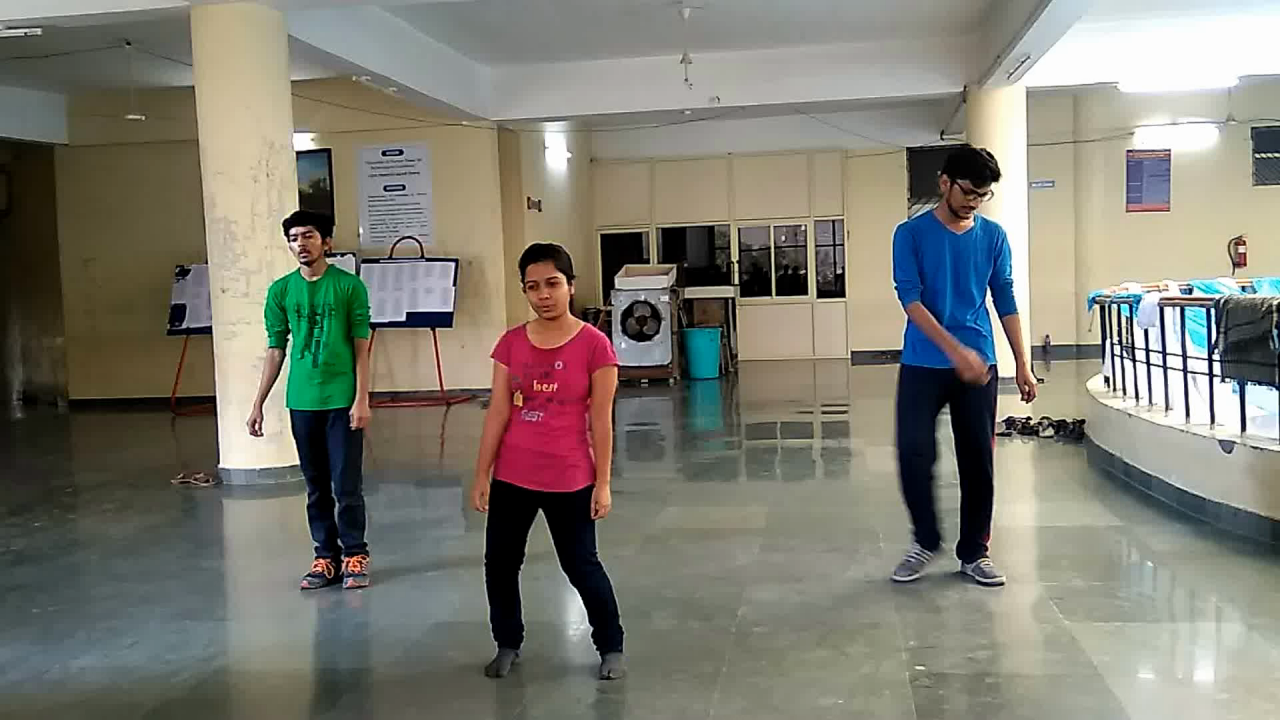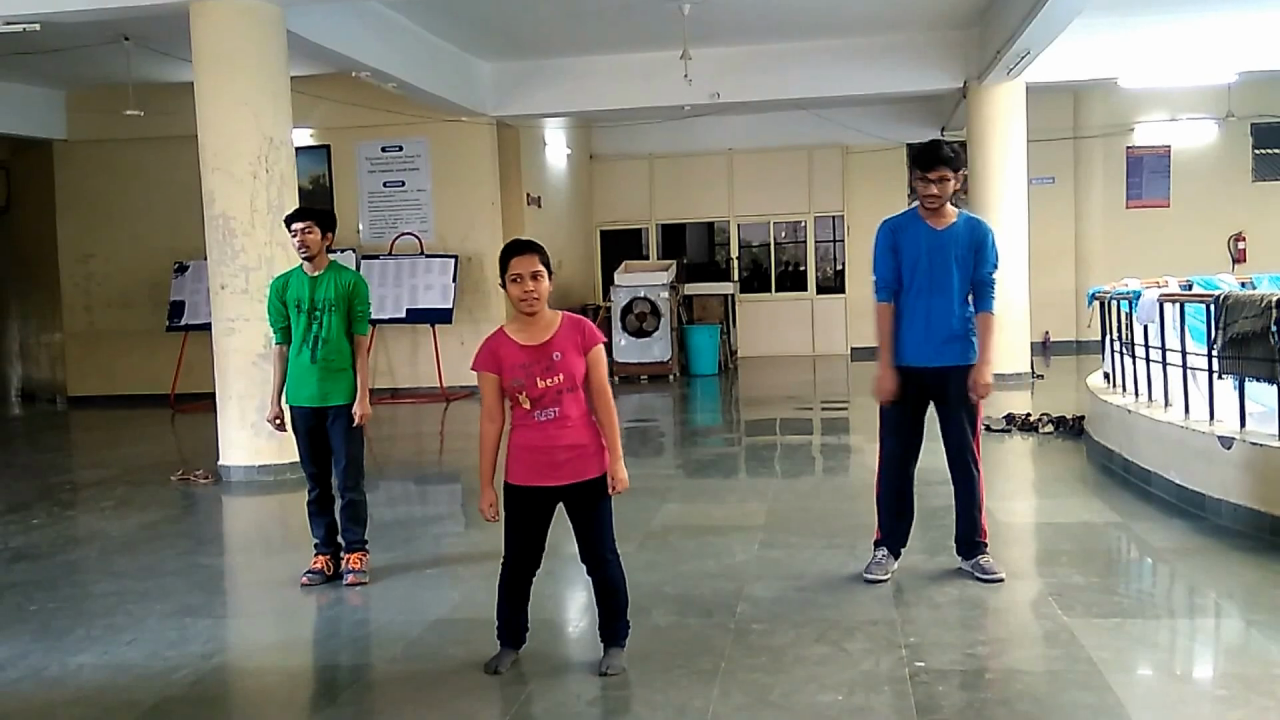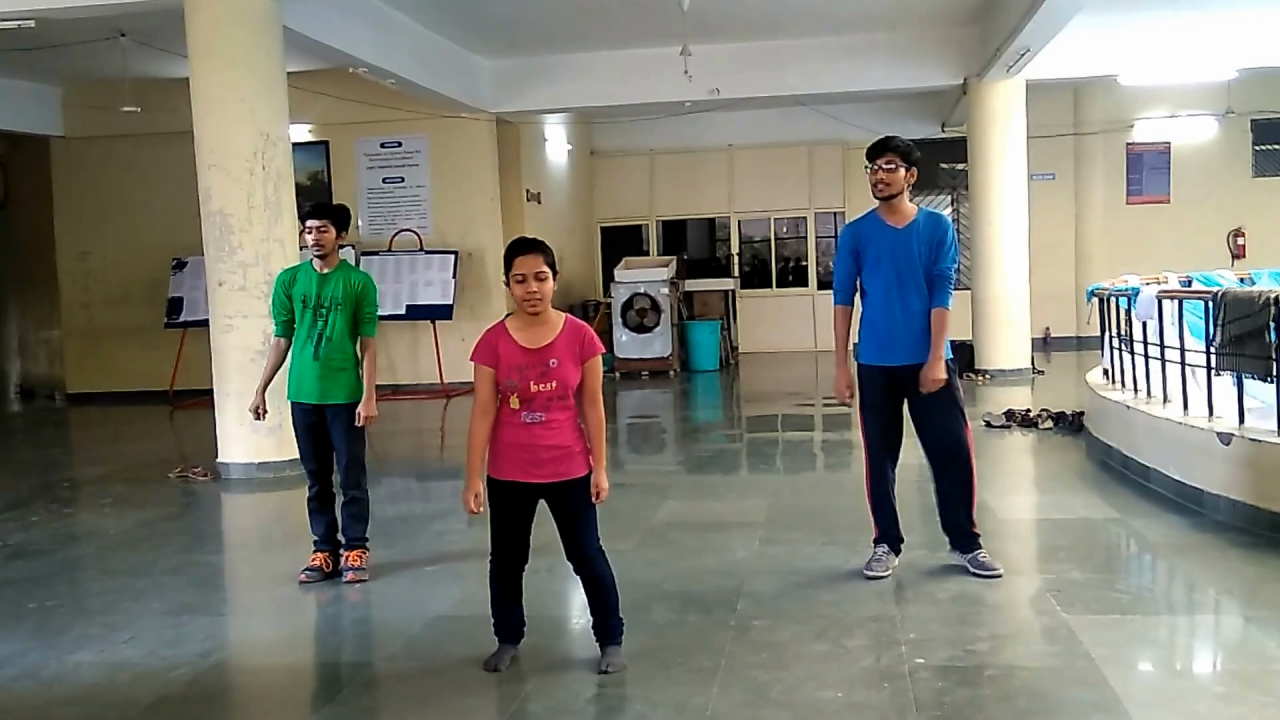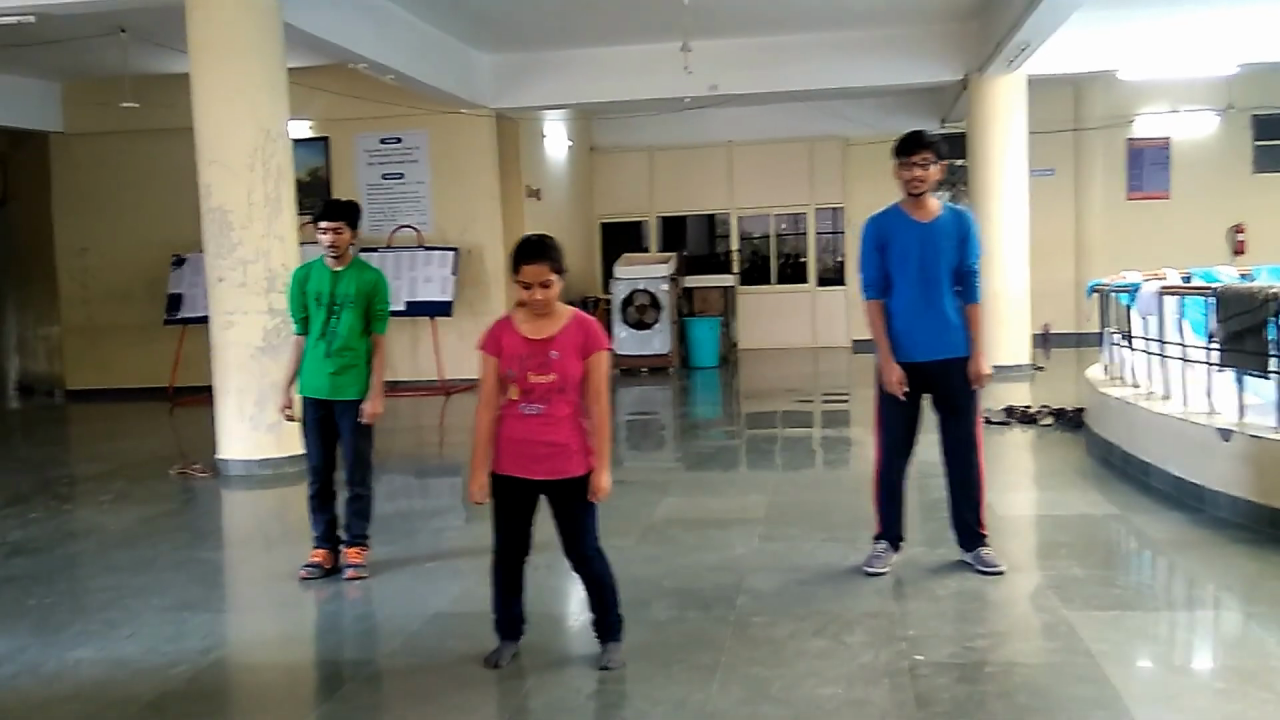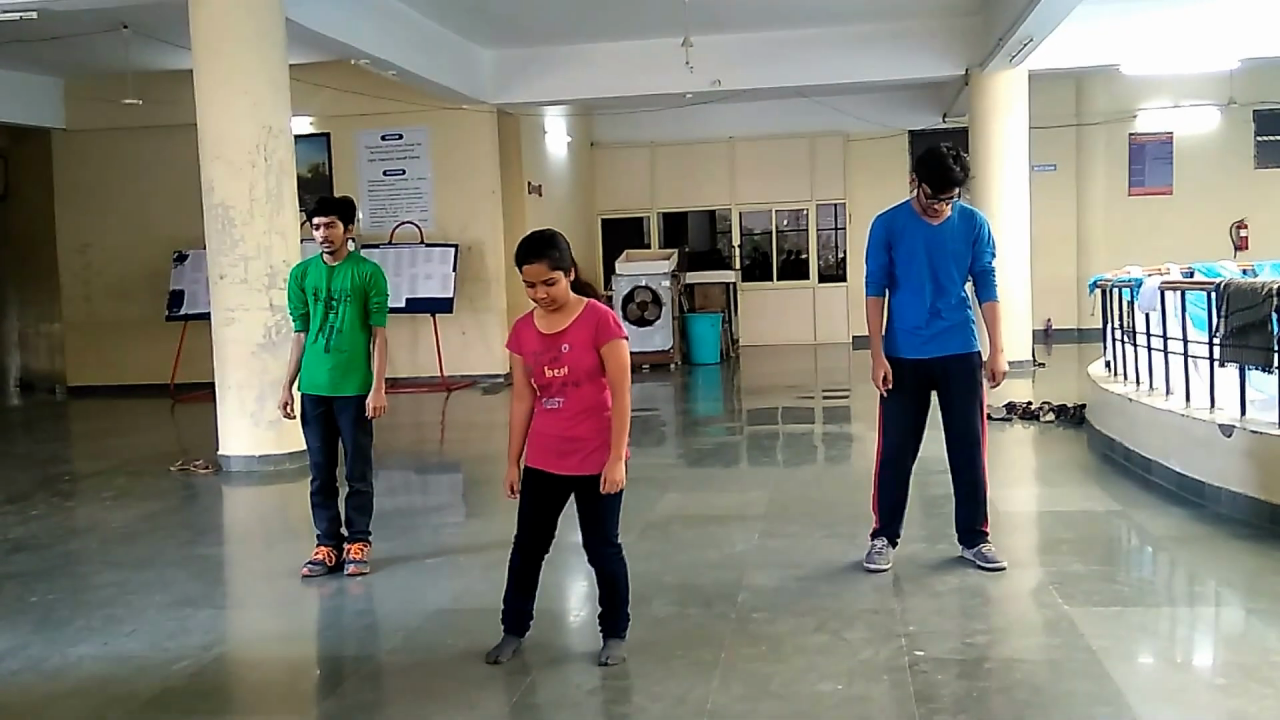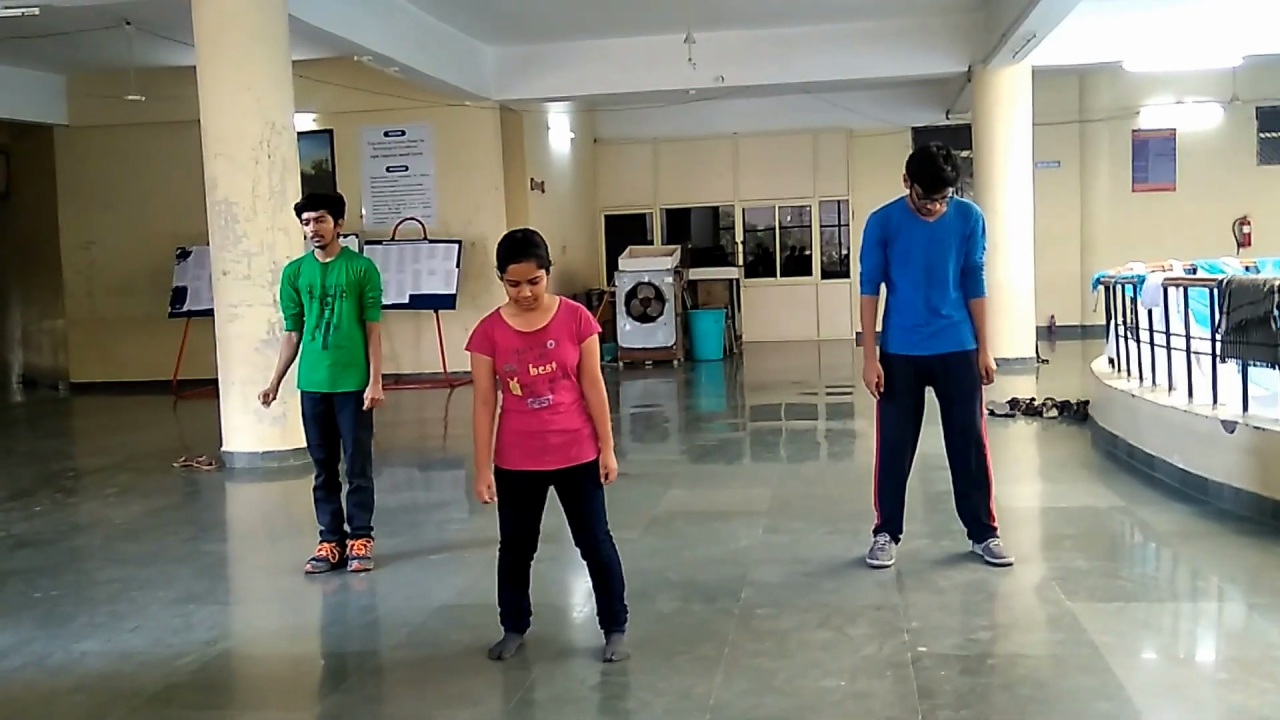
dt=0.5s
person 1, frame 1
left shoulder: (993, 237)
right shoulder: (912, 233)
left elbow: (1005, 302)
right elbow: (911, 299)
left wrist: (1022, 364)
right wrist: (955, 351)
left hip: (978, 363)
right hip: (923, 363)
left knee: (979, 460)
right knee: (914, 451)
left ankle: (974, 552)
right ankle: (926, 541)
person 1, frame 2
left shoulder: (977, 232)
right shoulder: (893, 231)
left elbow: (985, 301)
right elbow: (884, 298)
left wrist: (983, 363)
right wrist: (884, 364)
left hip: (958, 363)
right hip: (907, 363)
left knee: (966, 458)
right knee: (895, 458)
left ankle: (972, 548)
right ankle: (887, 547)
person 1, frame 3
left shoulder: (938, 227)
right shoulder: (854, 234)
left elbow: (942, 296)
right elbow: (842, 301)
left wrist: (937, 358)
right wrist: (842, 365)
left hip: (926, 361)
right hip: (875, 364)
left knee: (953, 450)
right knee: (880, 456)
left ankle: (966, 542)
right ankle: (887, 543)
person 1, frame 4
left shoulder: (961, 223)
right shoulder: (879, 227)
left elbow: (971, 291)
right elbow: (873, 296)
left wrist: (978, 353)
right wrist: (886, 360)
left hip: (953, 356)
right hip: (901, 359)
left knee: (964, 450)
right knee: (892, 453)
left ankle: (973, 541)
right ankle: (887, 540)
person 1, frame 5
left shoulder: (974, 224)
right shoulder: (888, 225)
left elbow: (986, 287)
right elbow: (875, 291)
left wrist: (997, 350)
right wrist: (878, 354)
left hip: (960, 352)
right hip: (903, 355)
left knee: (969, 446)
right knee: (895, 448)
left ankle: (973, 536)
right ankle: (884, 536)
person 1, frame 6
left shoulder: (969, 217)
right shoulder: (882, 222)
left elbow: (974, 284)
right elbow: (869, 289)
left wrist: (984, 348)
right wrist: (870, 356)
left hip: (957, 348)
right hip: (900, 352)
left knee: (969, 442)
right knee: (894, 445)
left ankle: (983, 532)
right ankle: (886, 532)
person 2, frame 1
left shoulder: (593, 344)
right shoulder: (511, 343)
left elbow: (601, 420)
right elbow: (498, 412)
left wrist: (602, 484)
right wrist: (482, 475)
left hip: (570, 480)
right hip: (512, 478)
left knee: (581, 566)
right knee: (500, 563)
left ankle: (611, 647)
right ankle: (508, 644)
person 2, frame 2
left shoulder: (580, 330)
right shoulder: (494, 348)
left elbow: (602, 397)
right elbow: (491, 419)
left wrist: (617, 459)
right wrist: (486, 485)
left hip: (585, 469)
right hip: (526, 476)
left knee: (601, 558)
right knee: (518, 562)
left ankle: (614, 642)
right ankle: (509, 643)
person 2, frame 3
left shoulder: (580, 335)
right shoulder: (493, 342)
left elbow: (592, 406)
right elbow: (483, 413)
left wrist: (600, 467)
right wrist: (473, 478)
left hip: (569, 469)
right hip: (509, 473)
left knee: (587, 556)
right knee: (507, 557)
left ankle: (611, 640)
right ankle: (508, 639)
person 2, frame 4
left shoulder: (586, 330)
right shoulder: (500, 333)
left elbow: (598, 403)
right elbow: (488, 404)
left wrist: (602, 466)
right wrist: (478, 468)
left hip: (570, 467)
right hip: (511, 468)
left knee: (584, 553)
right knee: (508, 552)
left ankle: (611, 637)
right ankle: (508, 636)
person 2, frame 5
left shoulder: (600, 320)
right shoulder: (523, 330)
left elbow: (621, 394)
right elbow: (522, 399)
left wrist: (617, 459)
right wrist: (512, 461)
left hip: (595, 461)
right hip: (542, 462)
left knee: (602, 549)
right knee: (527, 546)
left ankle: (614, 634)
right ankle: (513, 631)
person 2, frame 6
left shoulder: (575, 318)
right shoulder: (488, 331)
left elbow: (593, 386)
right elbow: (484, 403)
left wrist: (607, 448)
right wrist: (483, 468)
left hip: (577, 454)
right hip: (517, 461)
left knee: (595, 542)
right knee: (516, 547)
left ankle: (615, 629)
right ankle: (514, 628)
person 3, frame 1
left shoulder: (349, 286)
right shoulder: (280, 291)
left elbow: (361, 348)
right elbow: (275, 351)
left wrist: (362, 398)
right wrist: (258, 404)
left hip: (342, 399)
right hip: (302, 401)
left knee: (347, 484)
right knee: (316, 486)
left ankle: (355, 555)
right ankle: (325, 556)
person 3, frame 2
left shoulder: (350, 281)
right shoulder: (282, 286)
left elbow: (361, 344)
right elbow: (281, 347)
left wrist: (363, 395)
right wrist: (275, 400)
left hip: (342, 396)
right hip: (302, 398)
left knee: (349, 479)
right knee: (316, 481)
left ankle: (354, 552)
right ankle: (325, 553)
person 3, frame 3
left shoulder: (359, 282)
right shoulder: (289, 280)
left elbow: (367, 344)
right elbow: (281, 339)
left wrist: (369, 396)
right wrist: (261, 389)
left hip: (345, 394)
right hip: (304, 394)
left knee: (351, 477)
right knee: (316, 479)
left ankle: (355, 550)
right ankle: (324, 550)
person 3, frame 4
left shoulder: (371, 279)
right shoulder: (304, 277)
left elbow: (378, 342)
right elbow: (300, 337)
left wrist: (376, 394)
right wrist: (287, 388)
left hip: (354, 391)
right hip: (314, 391)
left knee: (357, 475)
right knee: (319, 475)
left ankle: (356, 547)
right ankle: (324, 547)
person 3, frame 5
left shoulder: (368, 273)
right shoulder: (302, 274)
left elbow: (378, 335)
right elbow: (300, 335)
left wrist: (378, 387)
right wrist: (287, 387)
left hip: (355, 388)
right hip: (314, 388)
left knee: (358, 471)
right knee: (321, 472)
left ankle: (358, 543)
right ankle: (328, 544)
person 3, frame 6
left shoulder: (362, 267)
right shoulder: (294, 272)
left elbow: (373, 329)
right elbow: (293, 332)
left wrist: (375, 380)
right wrist: (275, 381)
left hip: (353, 383)
right hip: (313, 383)
left knee: (357, 466)
right knee: (323, 468)
left ankle: (360, 538)
right ankle: (331, 540)
